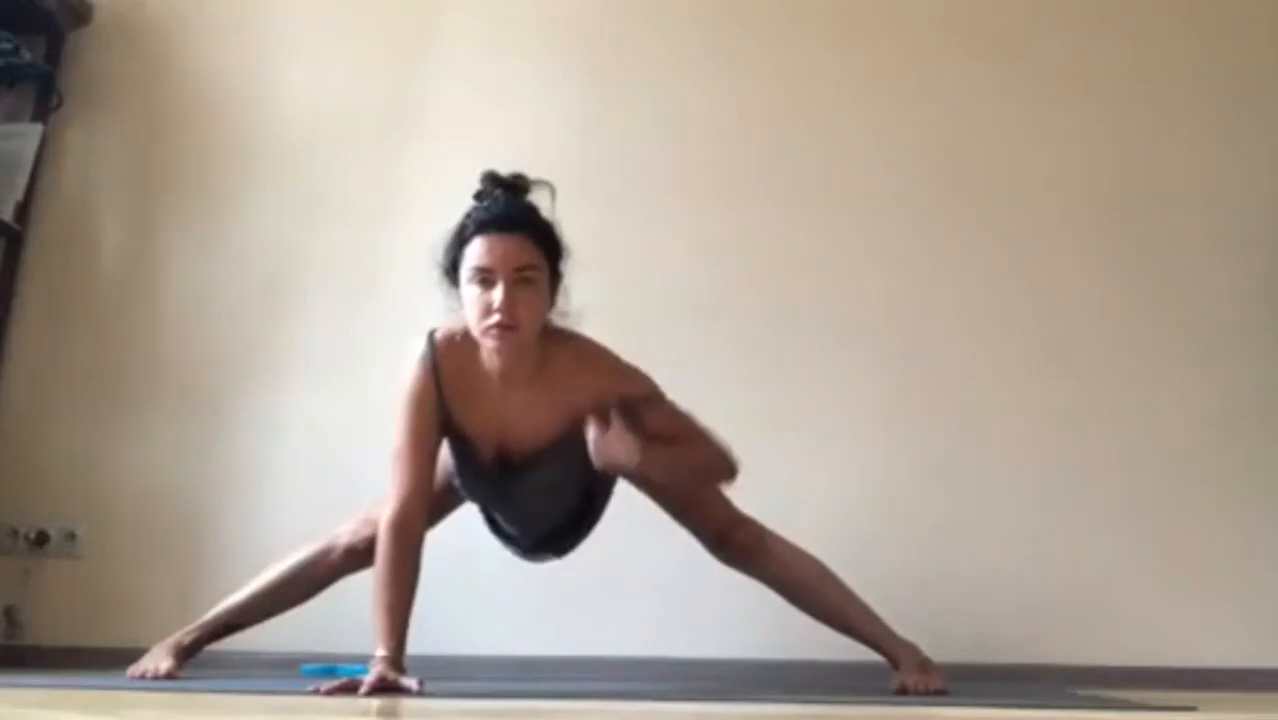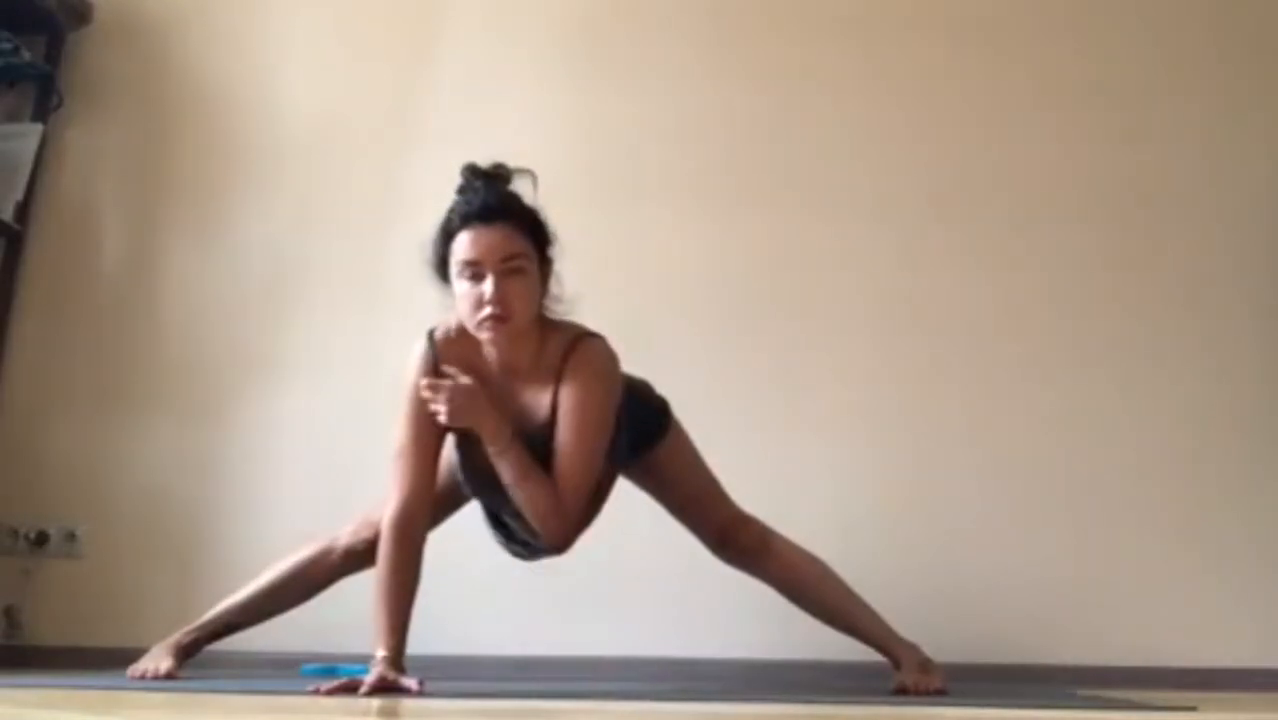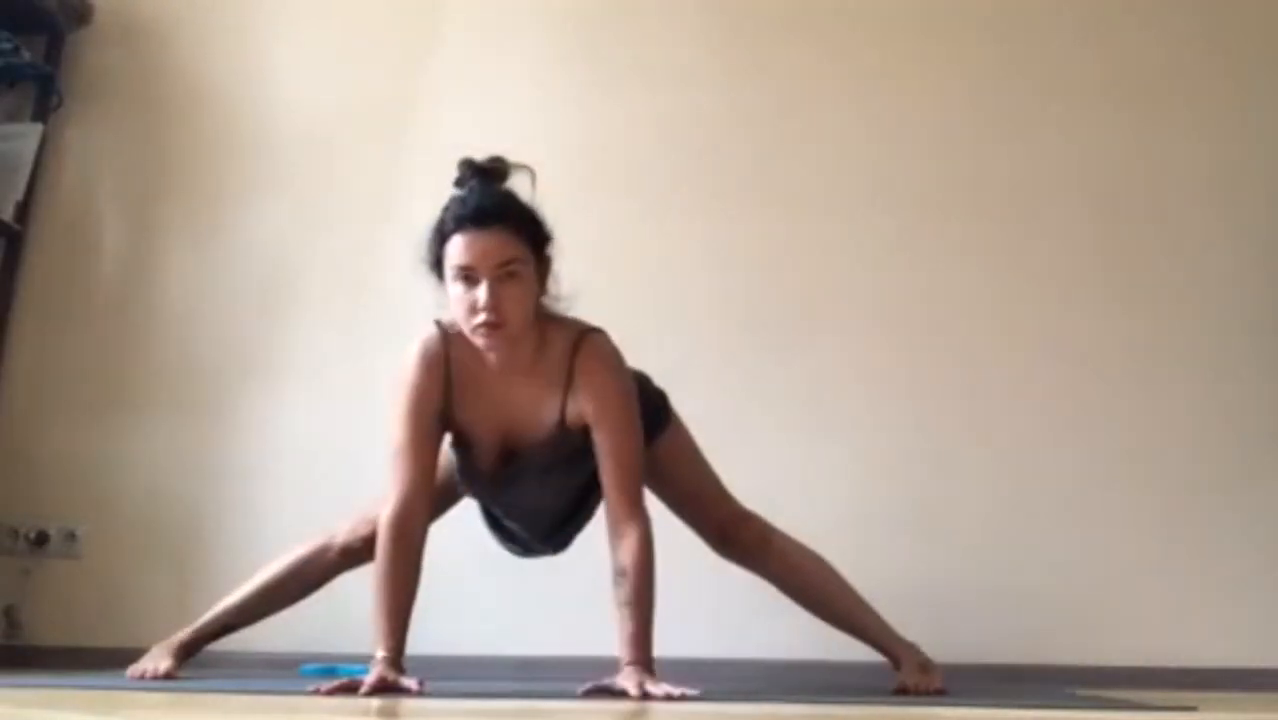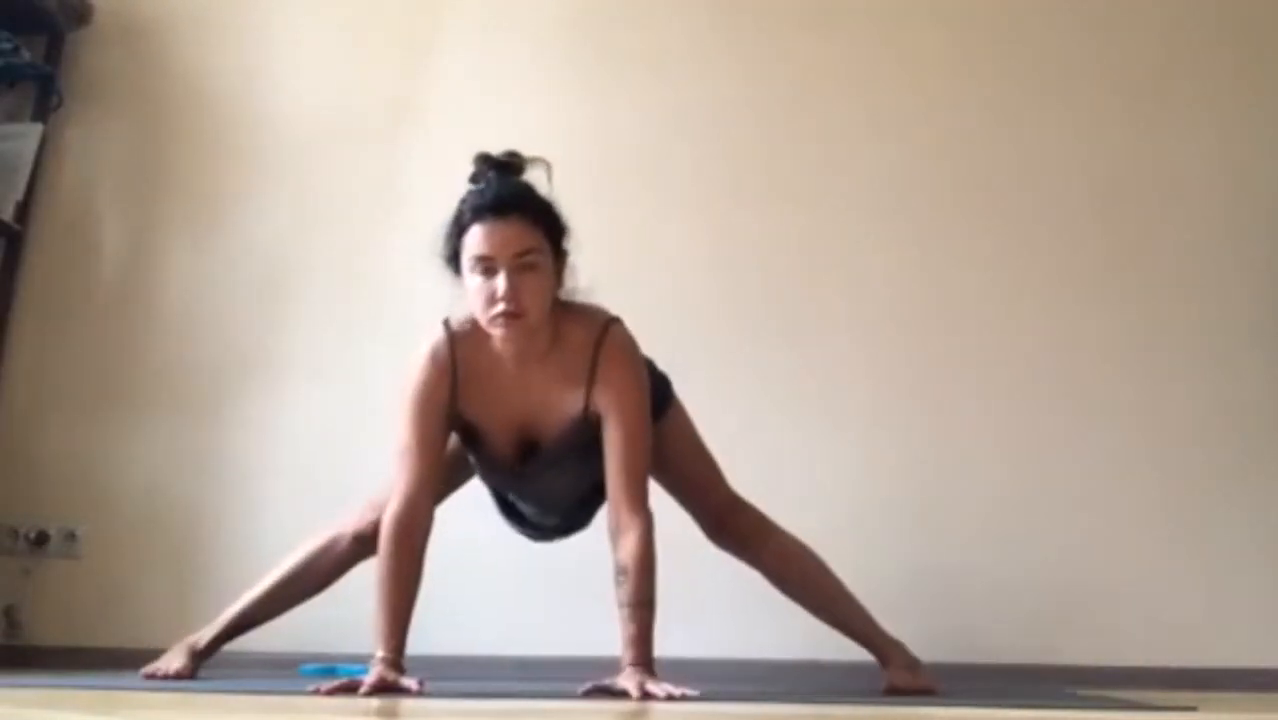
dt=0.7s
person 1, frame 1
left shoulder: (600, 376)
right shoulder: (436, 362)
left elbow: (719, 467)
right elbow: (402, 519)
left wrist: (635, 452)
right wrist: (385, 658)
left hip: (598, 440)
right hip: (481, 458)
left knee: (736, 538)
right knee: (359, 539)
left ankle: (901, 649)
right ankle: (184, 637)
person 1, frame 2
left shoulder: (588, 362)
right shoulder: (437, 356)
left elbow: (558, 526)
right elbow: (404, 518)
left wrist: (490, 426)
right wrist: (386, 658)
left hip: (619, 428)
right hip: (488, 442)
left knee: (739, 538)
right knee: (361, 539)
left ankle: (903, 650)
right ankle: (184, 639)
person 1, frame 3
left shoulder: (591, 362)
right shoulder: (434, 359)
left elbow: (627, 525)
right elbow: (403, 518)
left wrist: (636, 662)
right wrist: (386, 658)
left hip: (614, 425)
right hip: (485, 451)
left knee: (738, 534)
right knee: (358, 537)
left ankle: (902, 650)
right ankle: (184, 638)
person 1, frame 4
left shoulder: (608, 351)
right shoulder: (445, 357)
left elbow: (629, 520)
right elbow: (405, 516)
left wrist: (637, 663)
right wrist: (385, 660)
left hip: (626, 407)
right hip: (488, 435)
left knee: (735, 525)
right knee: (362, 528)
left ankle: (893, 653)
right ankle: (199, 642)
